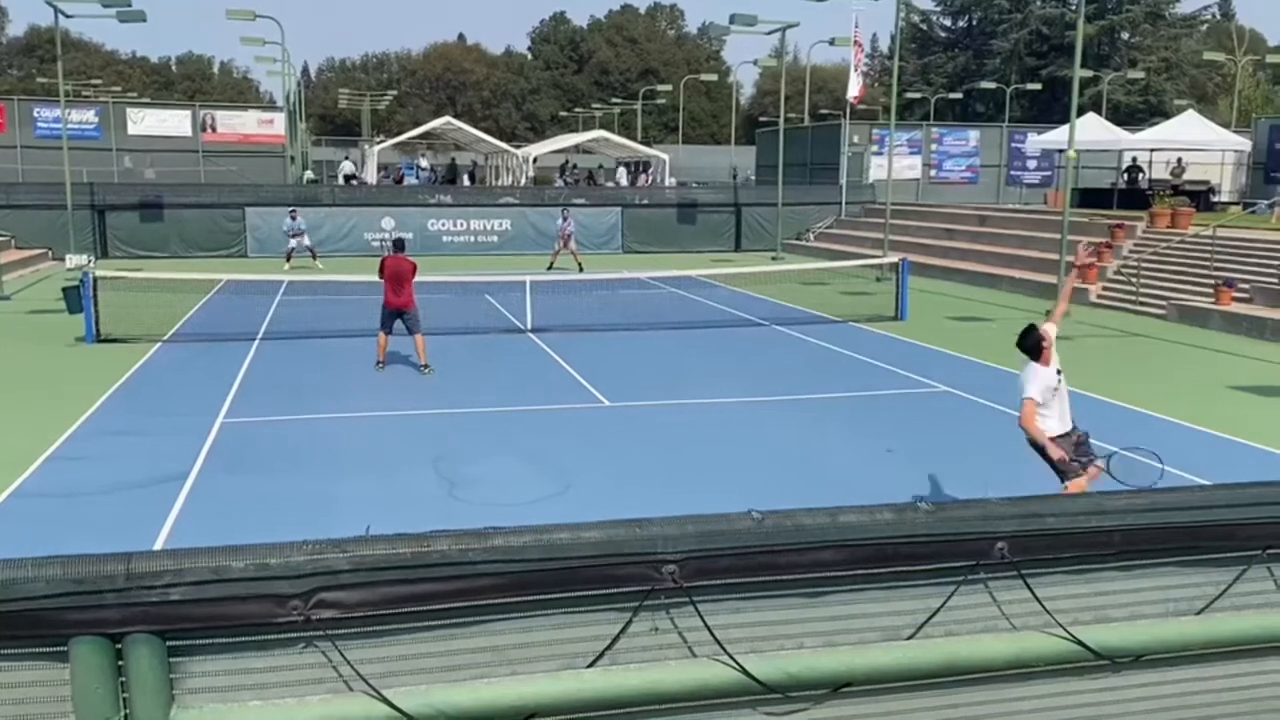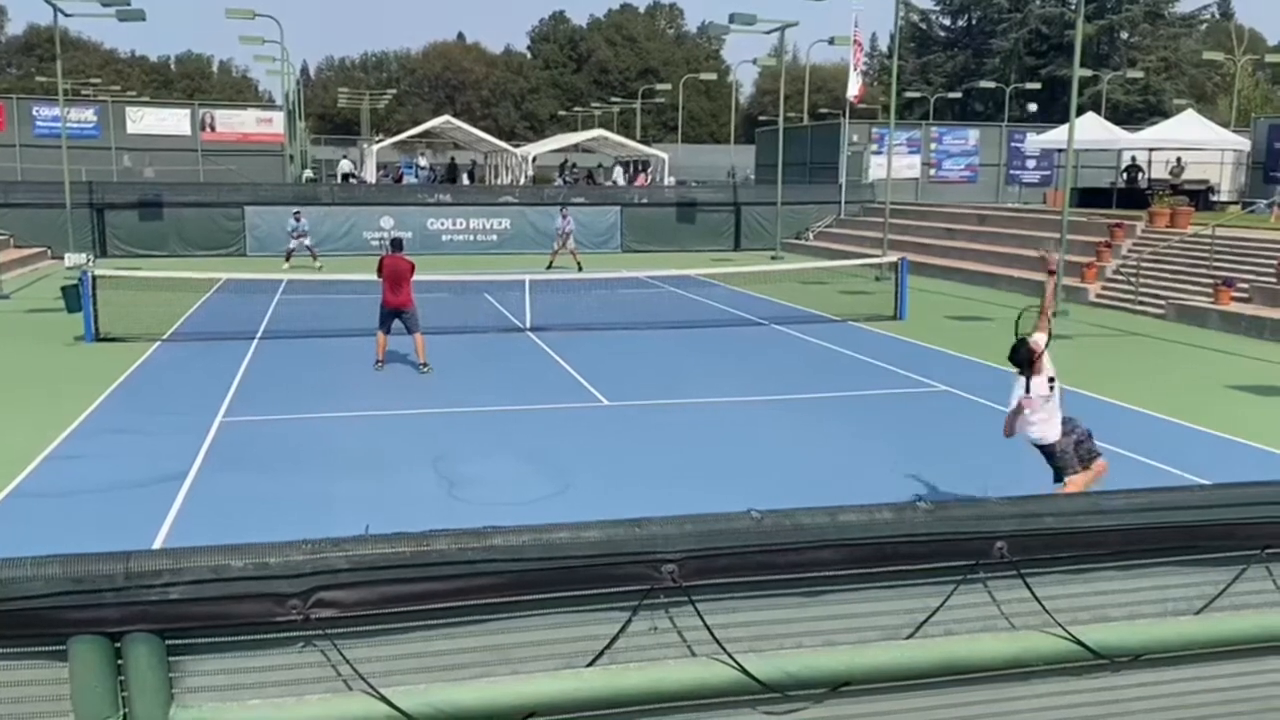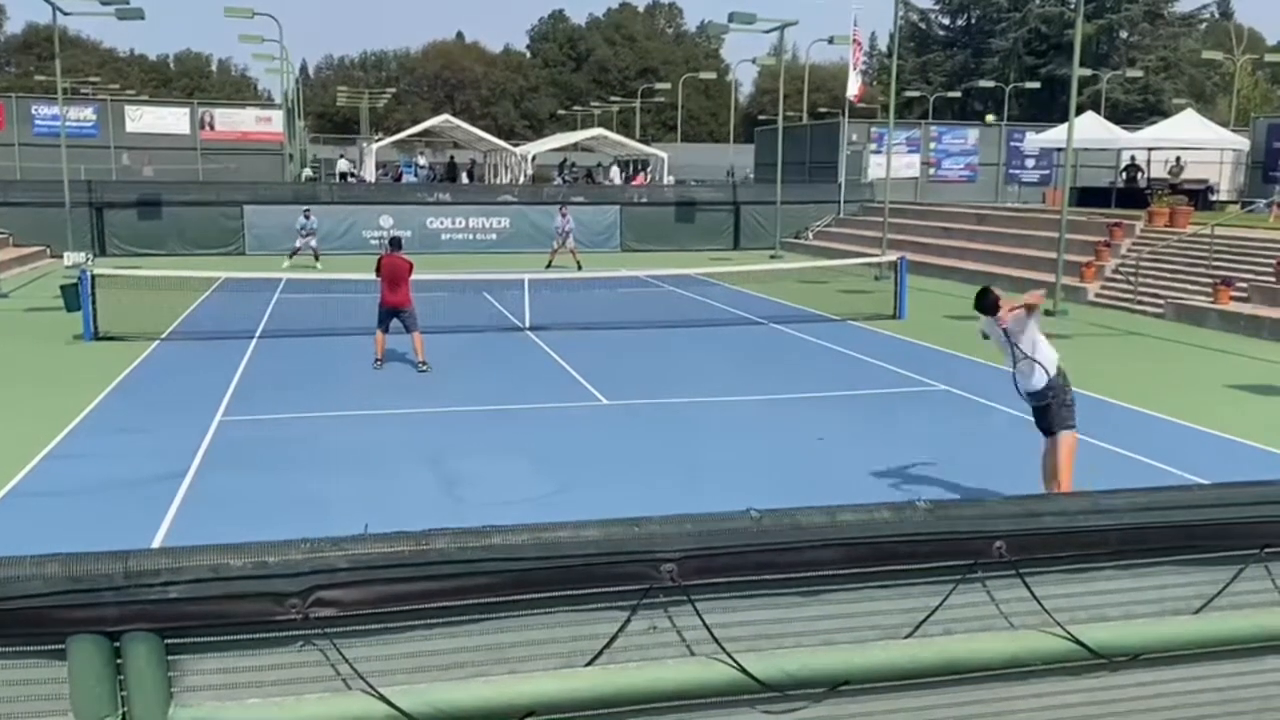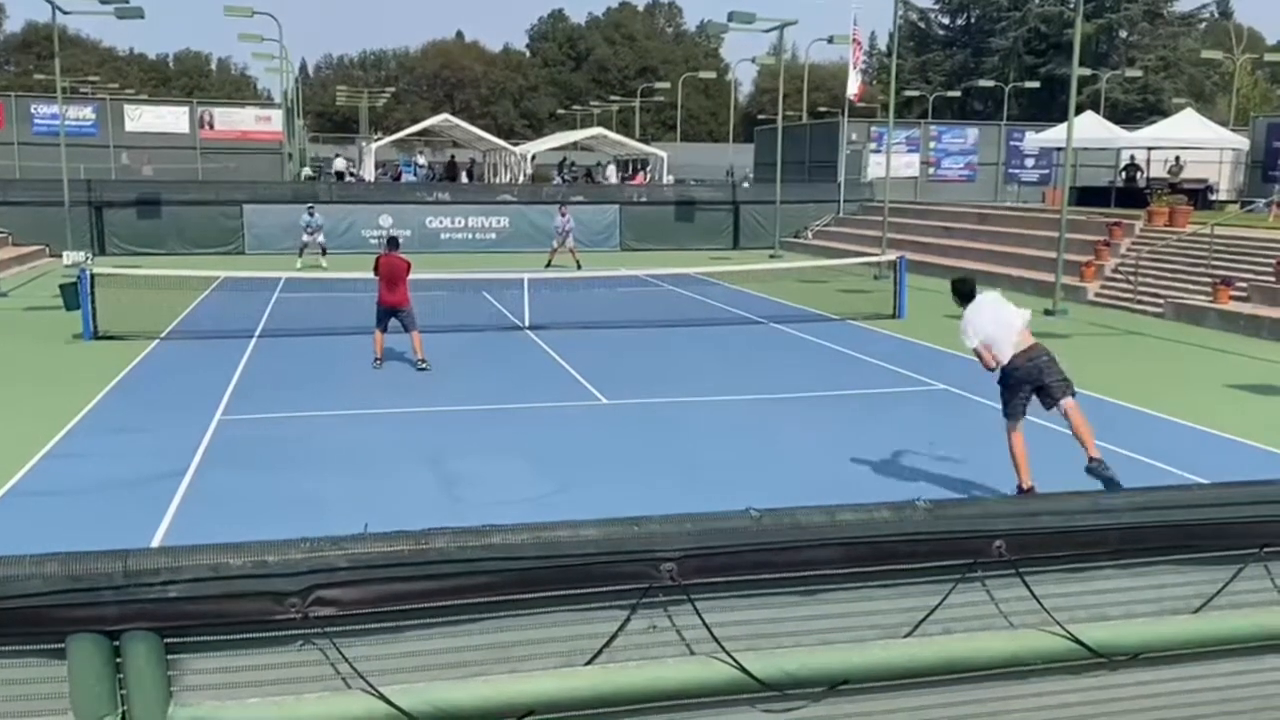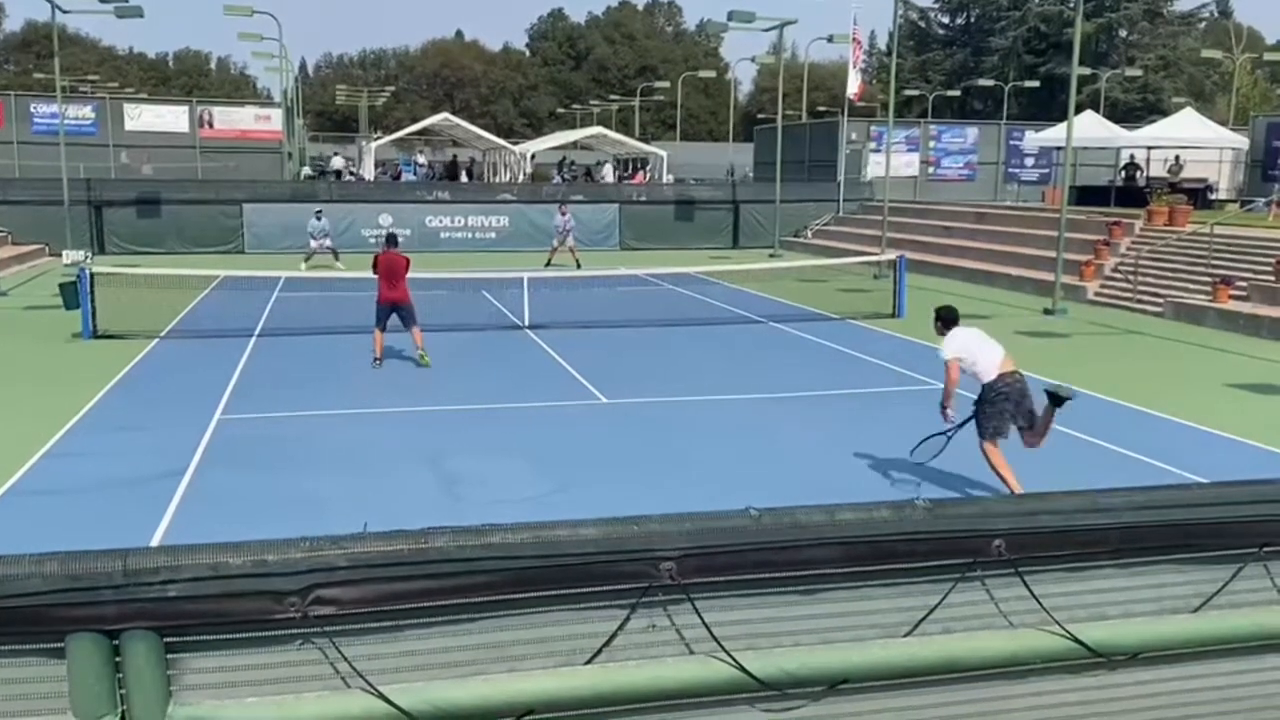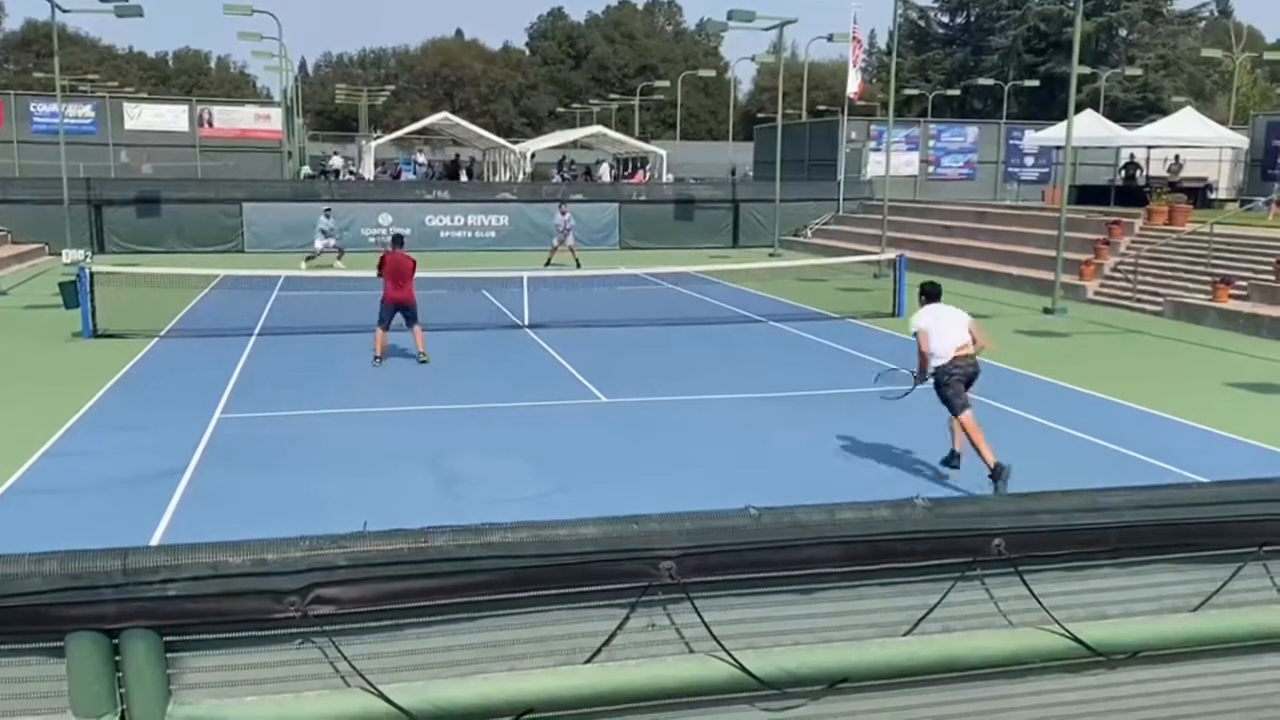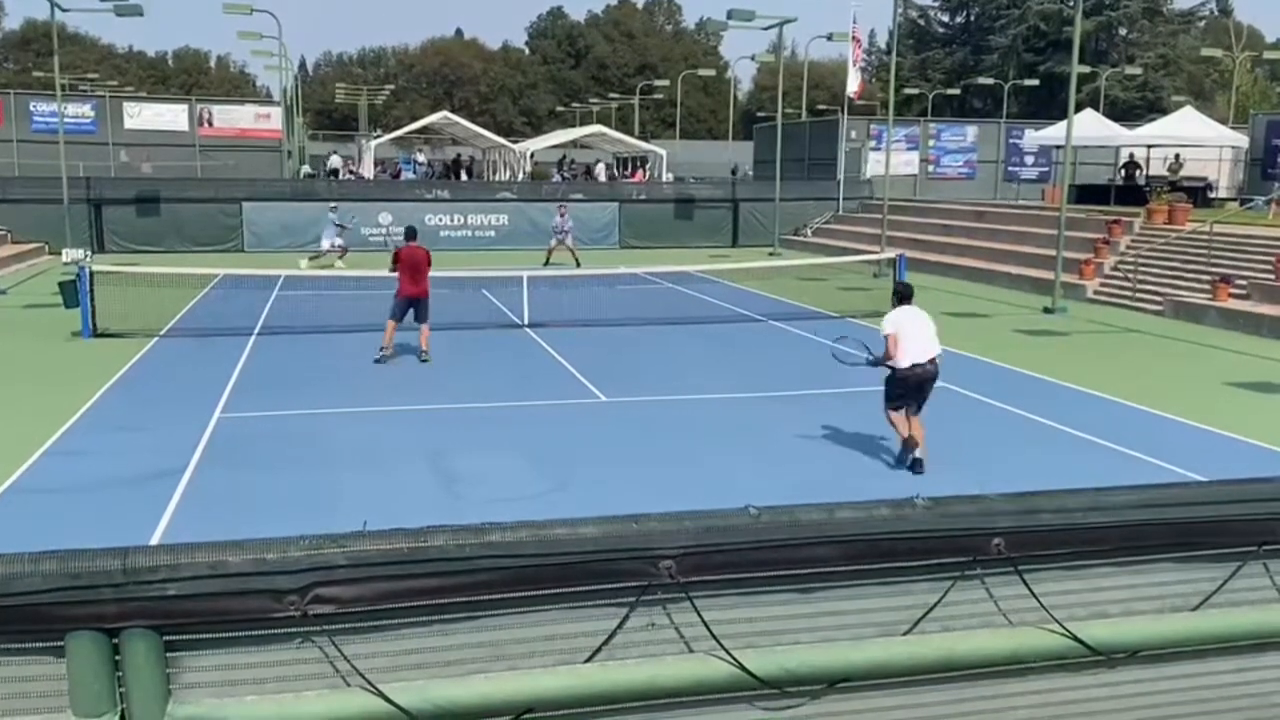
dt=0.2s
person 1, frame 1
left shoulder: (1046, 338)
right shoulder: (1036, 378)
left elbow: (1060, 307)
right elbow: (1025, 420)
left wrist: (1077, 267)
right wrist: (1049, 447)
left hip: (1067, 428)
right hip: (1052, 436)
left knee: (1094, 469)
right knee: (1079, 484)
person 1, frame 2
left shoulder: (1037, 347)
right shoulder: (1024, 390)
left elbow: (1045, 313)
right elbow: (1008, 432)
left wrist: (1052, 275)
right wrist: (1017, 411)
left hip: (1066, 427)
right hip: (1051, 438)
left knee: (1099, 466)
right knee: (1075, 483)
person 1, frame 3
left shoulder: (988, 325)
right shoulder: (1018, 321)
right elbow: (1037, 297)
left hip: (1029, 389)
right hip: (1051, 383)
left knee: (1051, 444)
right knee: (1066, 441)
left ankle: (1052, 496)
person 1, frame 4
left shoulder: (967, 324)
right shoulder: (991, 298)
left elbow: (990, 364)
left wrist: (991, 359)
left hip: (1015, 369)
right hip: (1039, 356)
left knee: (1013, 429)
right knee: (1070, 408)
left ankle: (1026, 488)
right ankle: (1095, 461)
person 1, frame 5
left shoulder: (949, 344)
right shoulder: (973, 332)
left elbow: (953, 378)
left wrist: (945, 406)
left hip: (997, 388)
right hip: (1018, 380)
left knee: (988, 446)
right knee: (1033, 440)
left ankle: (1018, 494)
right ankle: (1052, 400)
person 1, frame 6
left shoulder: (919, 318)
right shoulder: (958, 312)
left elbow: (924, 349)
right elbow: (981, 343)
left wrist: (922, 372)
left hip: (947, 370)
right hip: (972, 364)
left knee: (966, 422)
right knee: (958, 414)
left ankle: (996, 468)
right ankle: (955, 453)
person 1, frame 7
left shoulder: (891, 319)
right shoulder: (924, 315)
left elbow: (892, 353)
left wrist: (881, 360)
left hip: (906, 370)
right hip: (930, 368)
left knee: (892, 411)
right knee: (913, 414)
left ankle: (907, 439)
right ankle: (918, 460)
